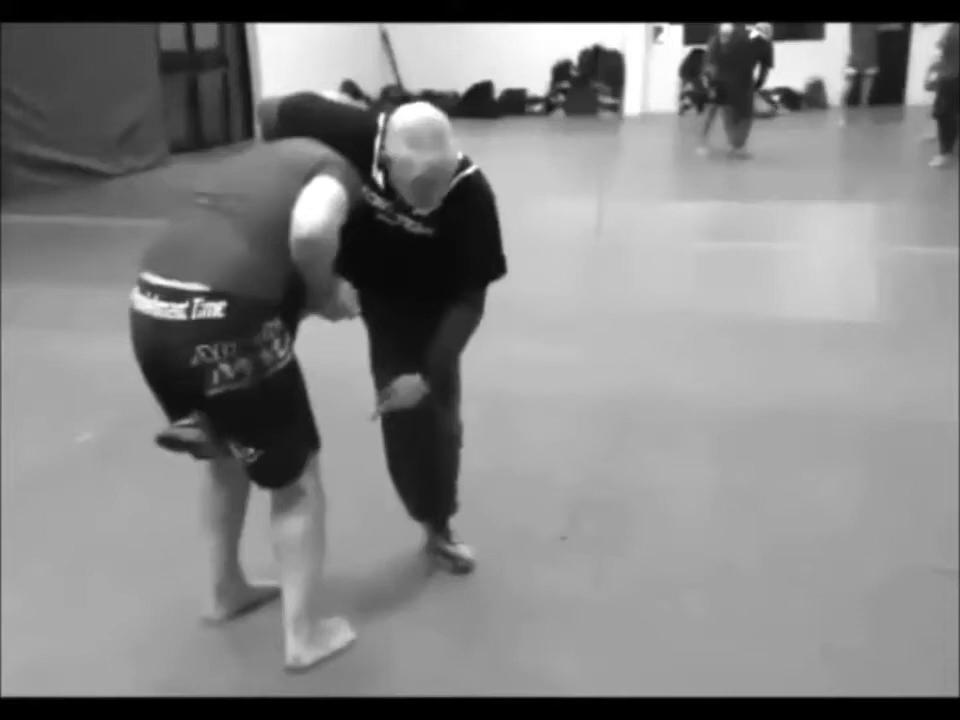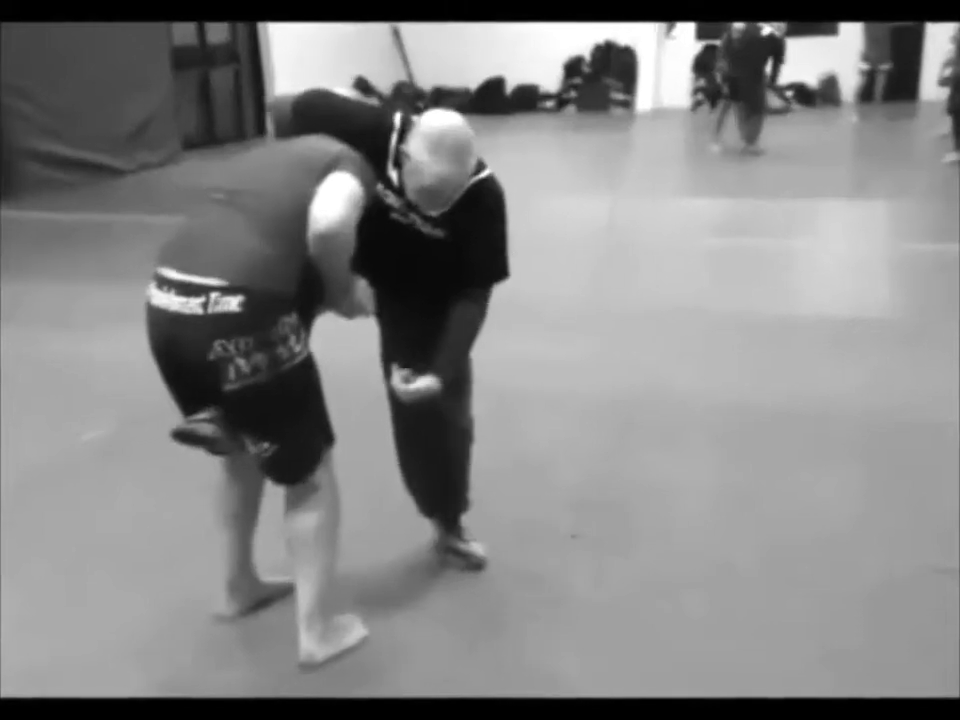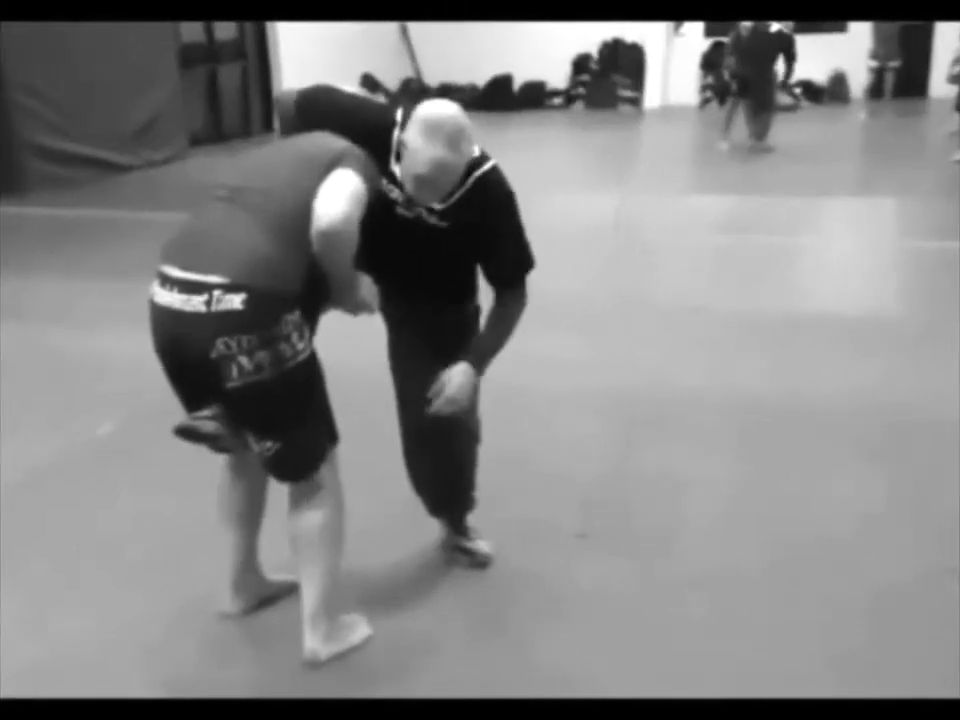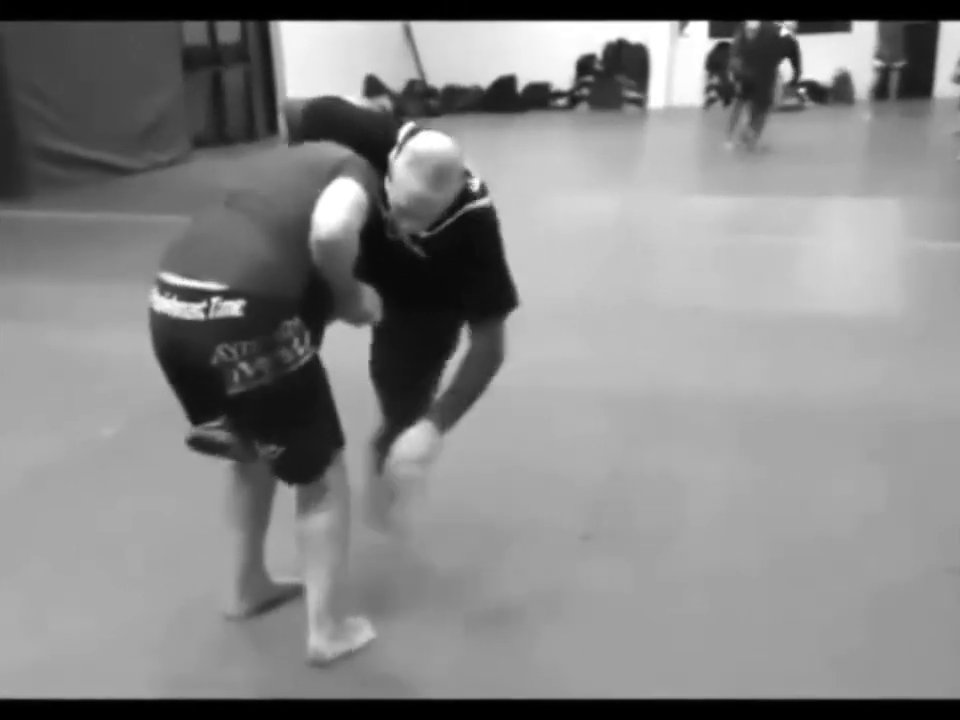
dt=0.5s
person 1, frame 1
left shoulder: (248, 160)
right shoulder: (332, 166)
right elbow: (309, 231)
left wrist: (305, 291)
right wrist: (325, 292)
left hip: (151, 308)
right hip: (223, 318)
left knee: (226, 454)
right knee: (295, 475)
left ankle: (225, 589)
right ankle: (304, 634)
person 1, frame 2
left shoulder: (262, 156)
right shoulder: (347, 162)
right elbow: (328, 226)
left wrist: (321, 288)
right wrist: (342, 289)
left hip: (167, 303)
right hip: (238, 312)
left knee: (241, 451)
right knee: (309, 470)
left ankle: (237, 586)
right ankle: (317, 630)
person 1, frame 3
left shoulder: (272, 153)
right shoulder: (352, 160)
right elbow: (331, 223)
left wrist: (327, 285)
right wrist: (346, 286)
left hip: (170, 300)
right hip: (242, 310)
left knee: (245, 448)
right knee: (313, 470)
left ankle: (243, 584)
right ankle: (321, 629)
person 1, frame 4
left shoulder: (293, 159)
right shoulder: (355, 171)
right elbow: (330, 233)
left wrist: (337, 295)
right wrist: (349, 293)
left hip: (167, 307)
right hip: (241, 317)
left knee: (254, 451)
right knee: (321, 472)
left ankle: (248, 585)
right ankle: (327, 631)
person 2, frame 1
left shoulder: (471, 194)
right shoulder: (351, 135)
left elbow: (470, 299)
right elbow: (273, 112)
left wrist: (427, 374)
left hip: (417, 299)
right hip: (338, 263)
left knee: (428, 409)
left ankle: (437, 527)
person 2, frame 2
left shoulder: (483, 198)
right shoulder: (368, 132)
left elbow: (472, 297)
right elbow: (290, 108)
left wrist: (440, 373)
left hip: (425, 296)
right hip: (347, 259)
left knee: (438, 408)
left ankle: (449, 524)
person 2, frame 3
left shoulder: (488, 191)
right shoulder: (370, 129)
left elbow: (512, 293)
right elbow: (290, 104)
left wrist: (473, 366)
left hip: (437, 299)
right hip: (353, 258)
left knee: (445, 409)
left ankle: (455, 522)
person 2, frame 4
left shoulder: (474, 227)
right shoulder: (367, 142)
left elbow: (489, 346)
left wrist: (435, 426)
left hip: (420, 302)
right hip: (351, 262)
left knee: (404, 411)
left ankle: (389, 465)
